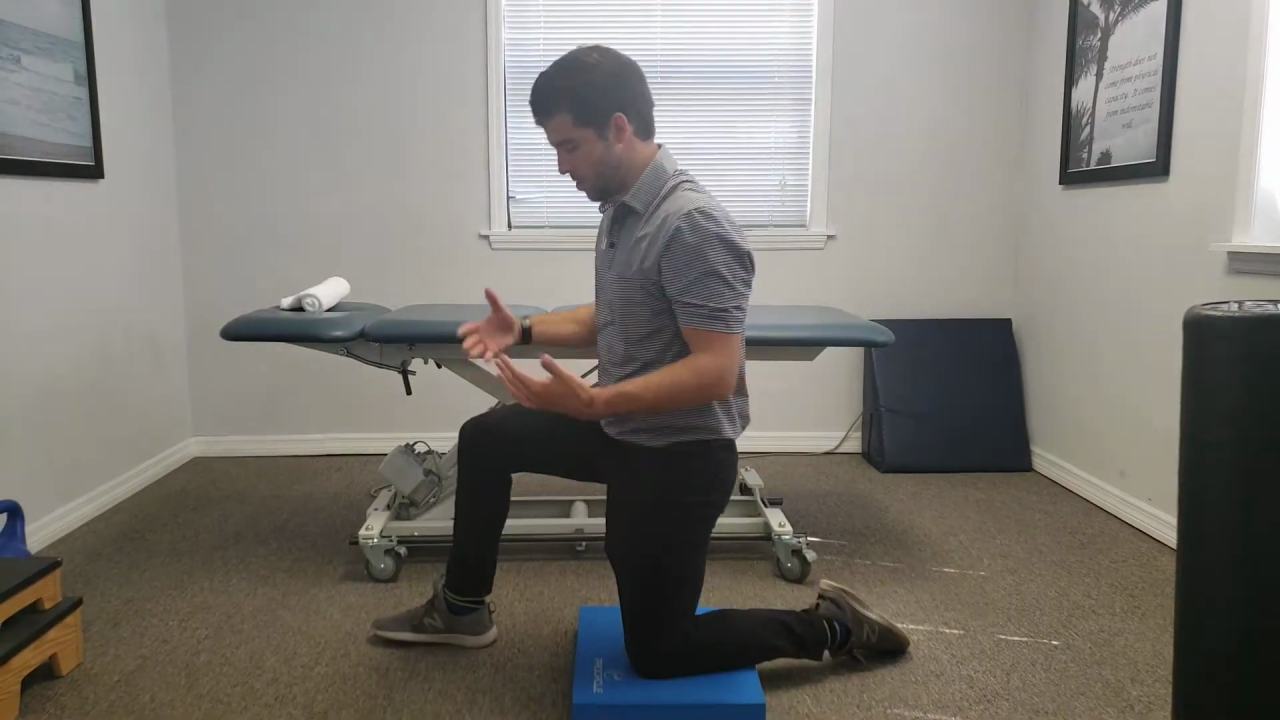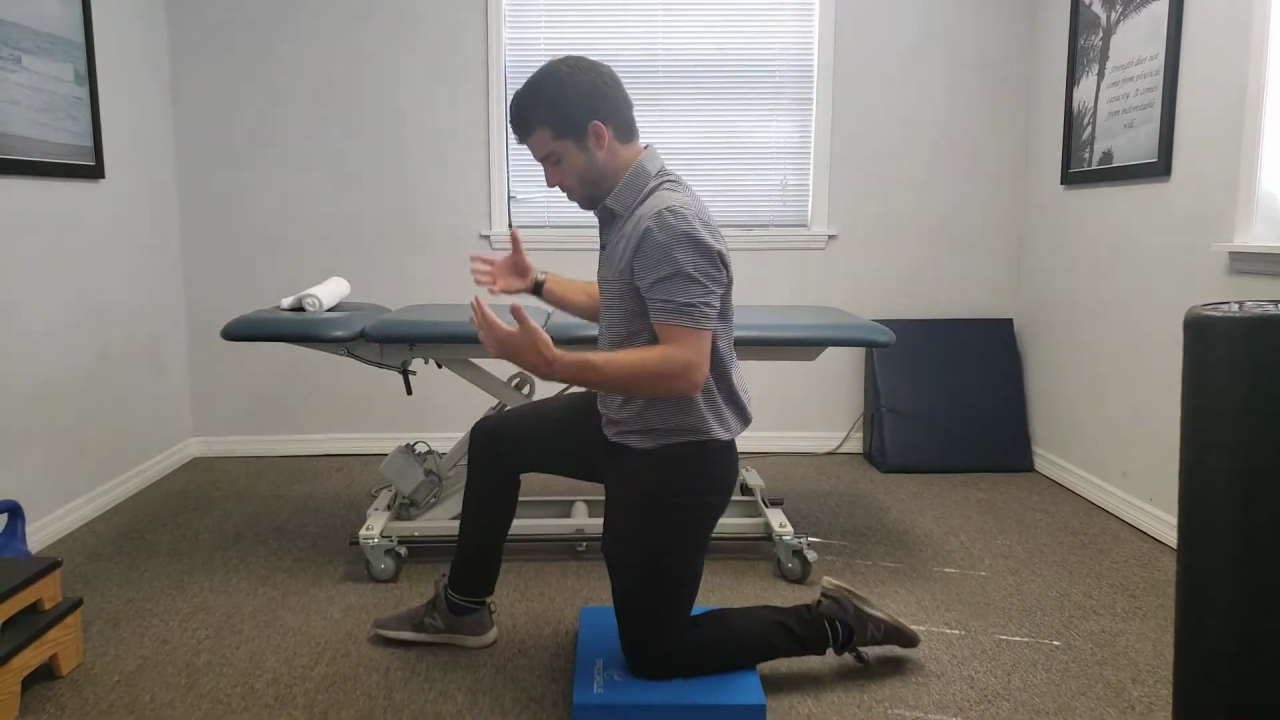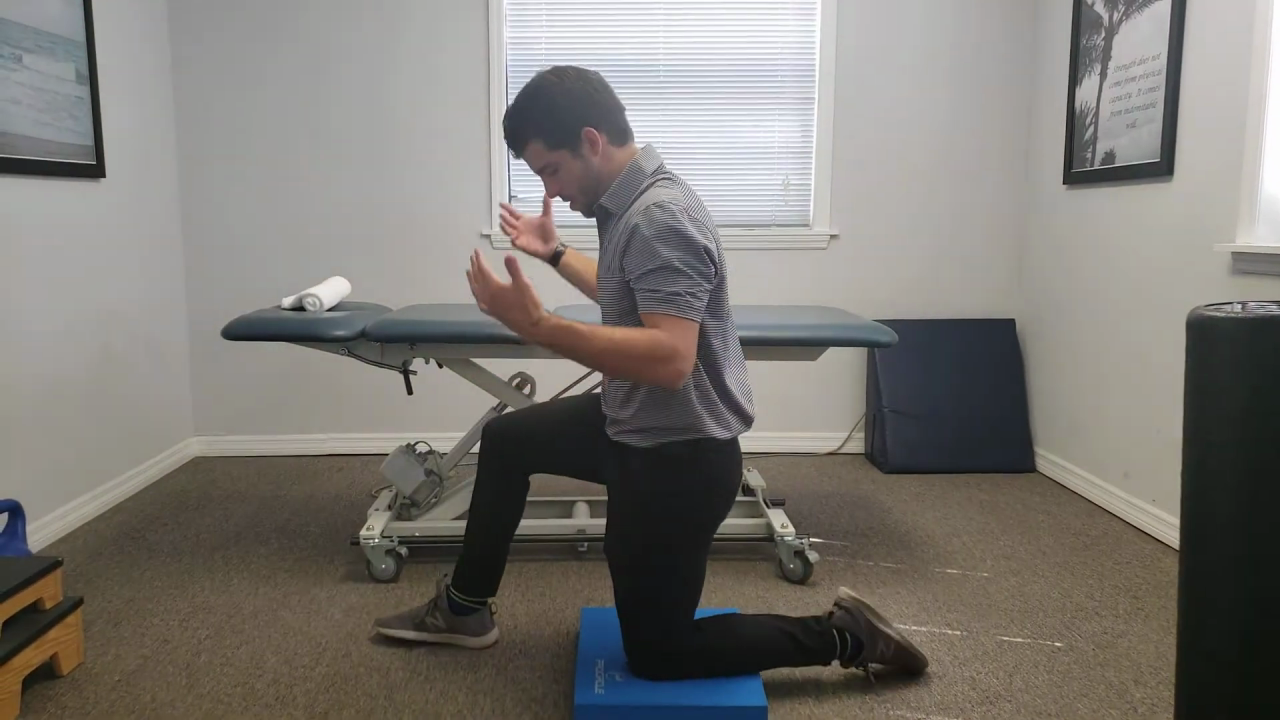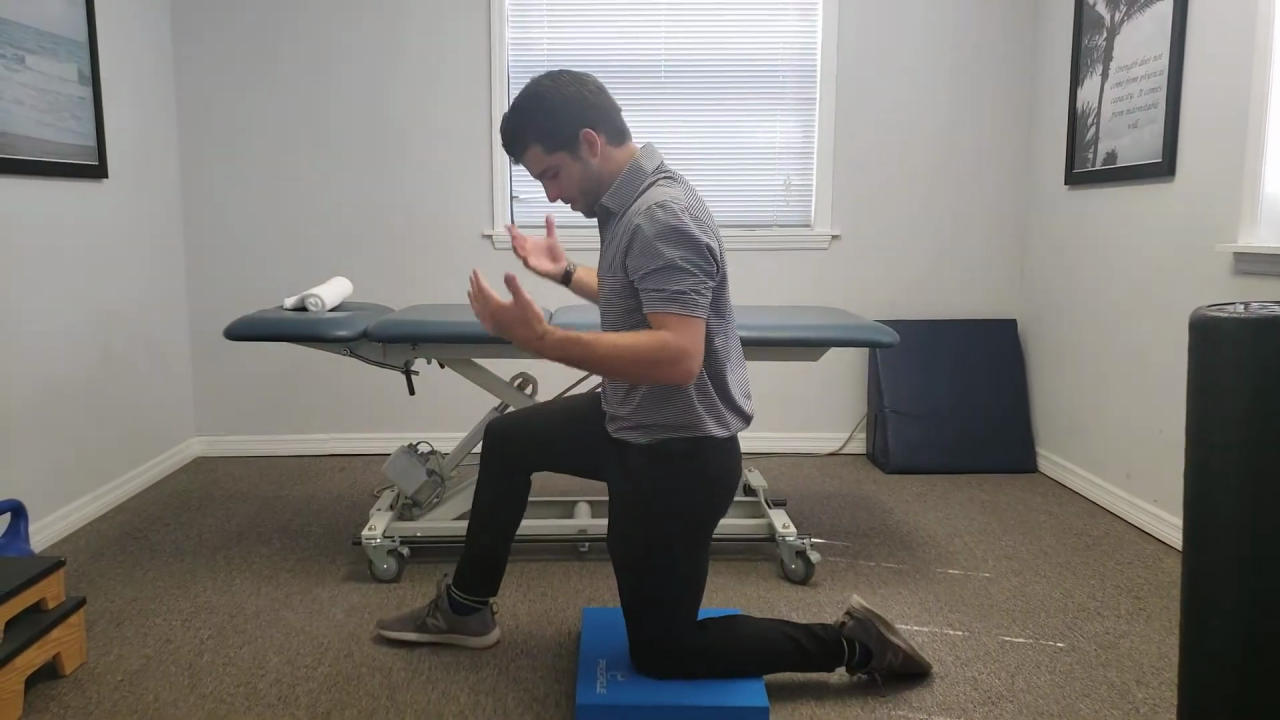
dt=0.2s
person 1, frame 1
left shoulder: (691, 224)
right shoulder: (622, 211)
left elbow: (713, 373)
left wrist: (590, 402)
right wrist: (526, 329)
left hip: (680, 458)
right hip: (624, 431)
left knee: (658, 651)
right knee: (484, 439)
left ankle: (830, 627)
right ankle: (462, 608)
person 1, frame 2
left shoulder: (668, 221)
right shoulder: (630, 206)
left elbow: (683, 369)
left wrist: (550, 363)
right wrist: (535, 282)
left hip: (678, 458)
right hip: (630, 429)
left knee: (655, 651)
right knee: (495, 439)
left ankle: (830, 623)
right ankle: (462, 609)
person 1, frame 3
left shoulder: (660, 218)
right shoulder: (636, 202)
left elbow: (669, 358)
left wrist: (539, 326)
right wrist: (554, 253)
left hip: (679, 458)
right hip: (635, 427)
left knee: (656, 652)
right knee: (504, 440)
left ankle: (841, 634)
right ankle: (464, 608)
person 1, frame 4
left shoulder: (661, 217)
right shoulder: (635, 200)
left elbow: (678, 356)
left wrist: (547, 340)
right wrist: (565, 271)
left hip: (680, 455)
right hip: (636, 425)
left knee: (662, 650)
right knee: (506, 439)
left ankle: (849, 643)
right ankle: (466, 607)
